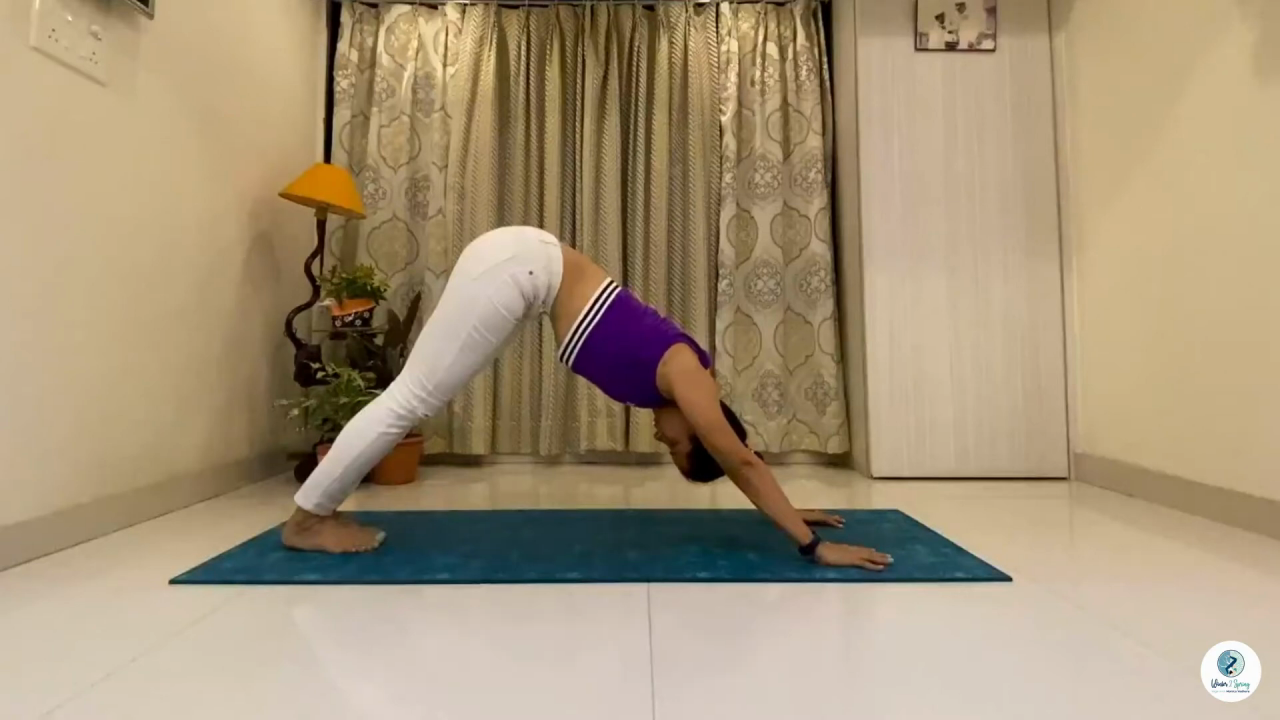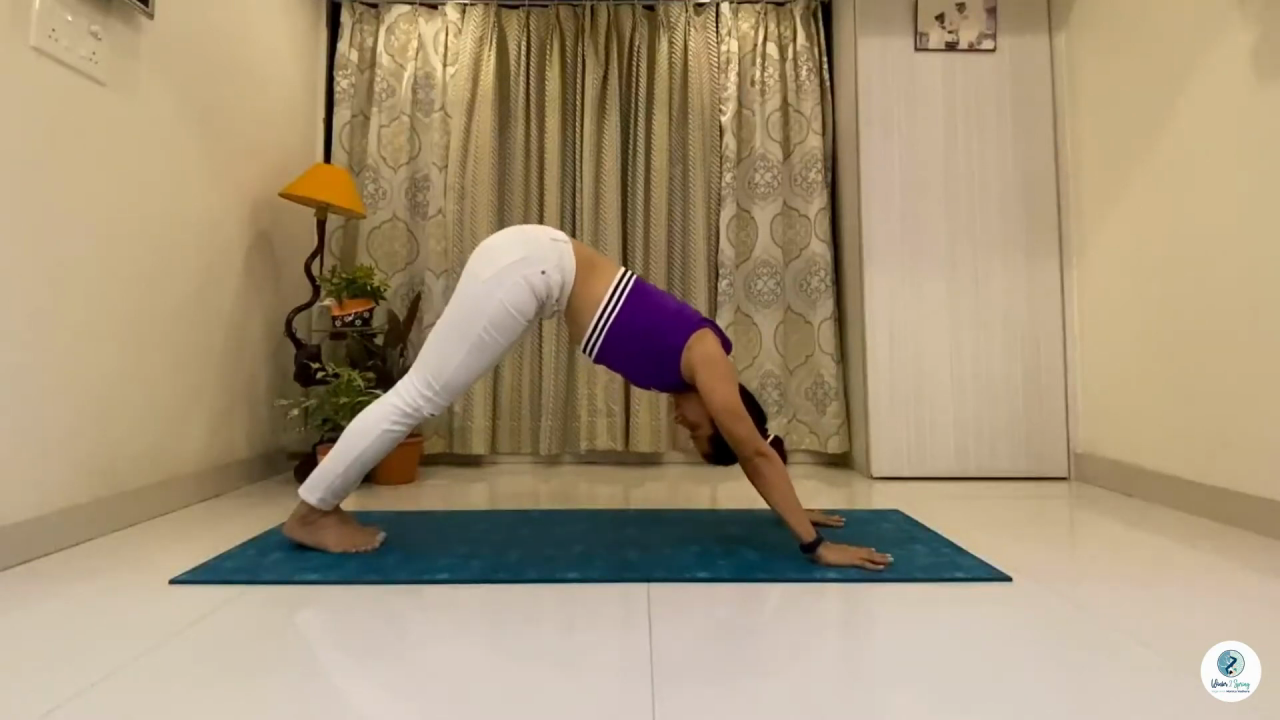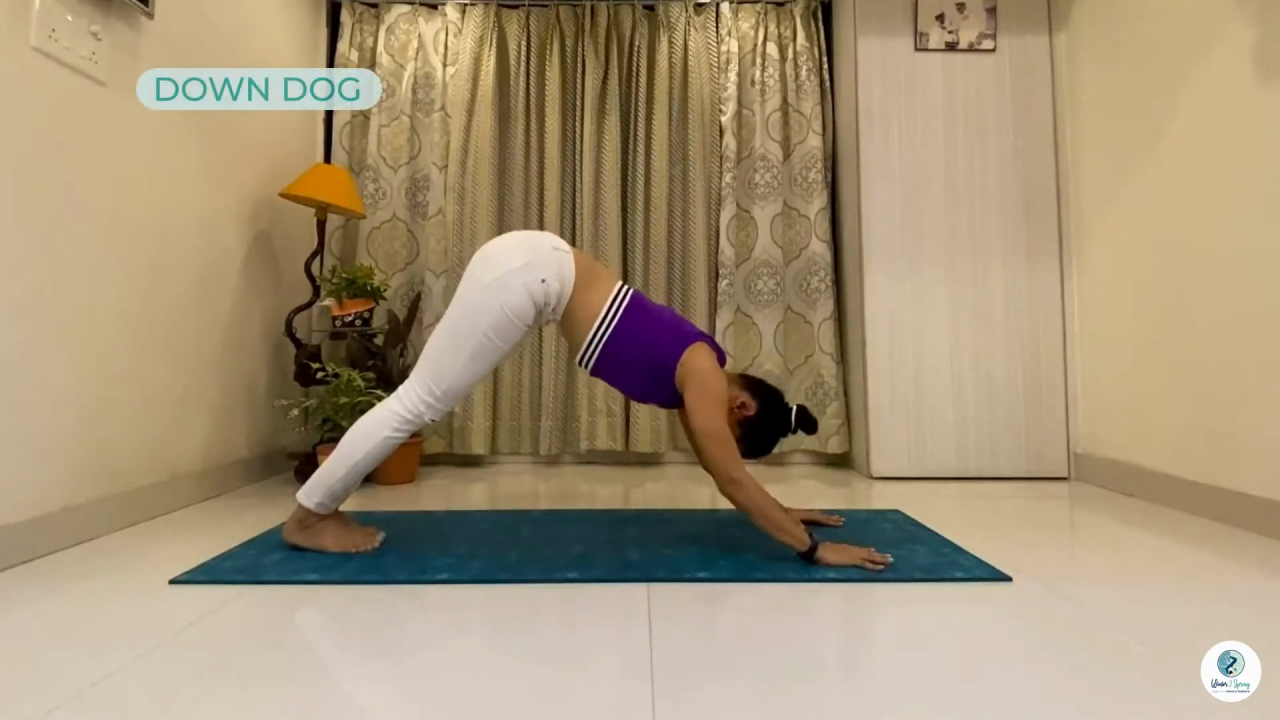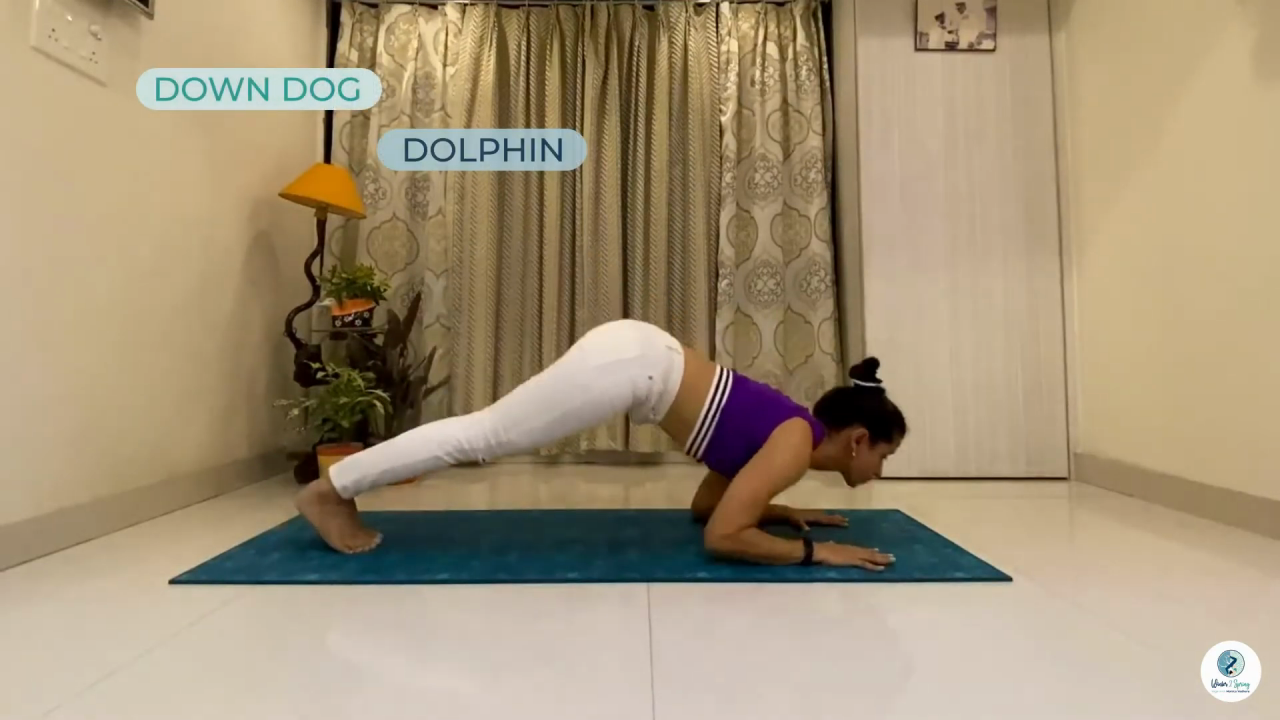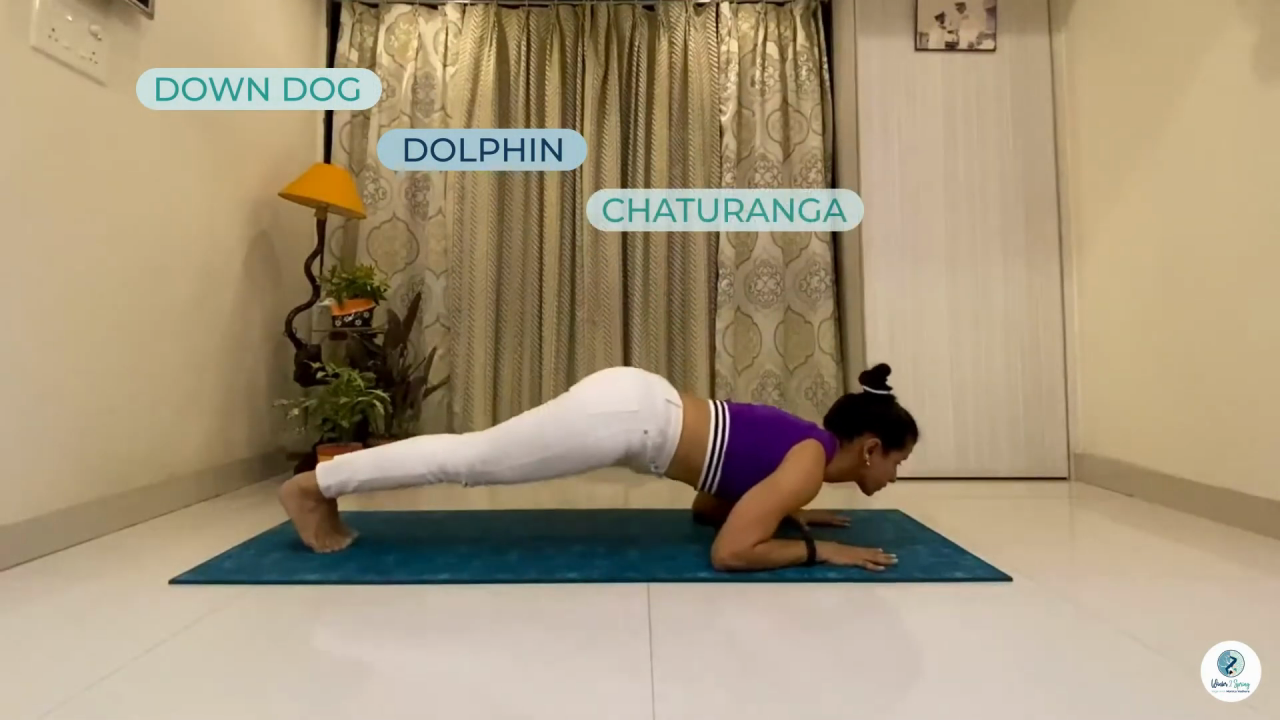
dt=1s
person 1, frame 1
left shoulder: (681, 372)
right shoulder: (682, 376)
left elbow: (739, 462)
right elbow: (740, 461)
left wrist: (788, 512)
right wrist: (813, 544)
left hip: (525, 262)
right hip: (519, 265)
left knee: (414, 398)
right knee: (413, 399)
left ankle: (322, 508)
right ankle: (307, 518)
person 1, frame 2
left shoulder: (697, 360)
right shoulder: (706, 360)
left elbow: (755, 454)
right elbow: (758, 452)
left wrist: (794, 511)
right wrist: (815, 544)
left hip: (535, 261)
right hip: (530, 265)
left knee: (421, 395)
right knee: (422, 396)
left ankle: (325, 503)
right ankle: (310, 511)
person 1, frame 3
left shoulder: (697, 372)
right shoulder: (701, 377)
left elbow: (725, 472)
right elbow: (731, 479)
left wrist: (781, 510)
right wrist: (813, 548)
left hip: (537, 264)
right hip: (528, 271)
left knee: (421, 401)
right knee: (421, 402)
left ankle: (324, 506)
right ankle: (309, 515)
person 1, frame 4
left shoulder: (785, 432)
right shoulder: (798, 444)
left elbow: (706, 504)
right elbow: (723, 537)
left wrist: (787, 513)
right wrist: (814, 550)
left hip: (634, 351)
right hip: (630, 361)
left knee: (483, 433)
right knee: (483, 436)
left ankle: (342, 488)
right ankle: (331, 489)
person 1, frame 5
left shoulder: (799, 442)
right shoulder: (812, 462)
left elbow: (711, 504)
right elbow: (731, 552)
left wrist: (789, 512)
right wrist: (818, 550)
left hip: (633, 397)
right hip: (626, 413)
left knee: (470, 455)
right knee: (467, 461)
left ankle: (328, 483)
right ankle: (315, 484)
